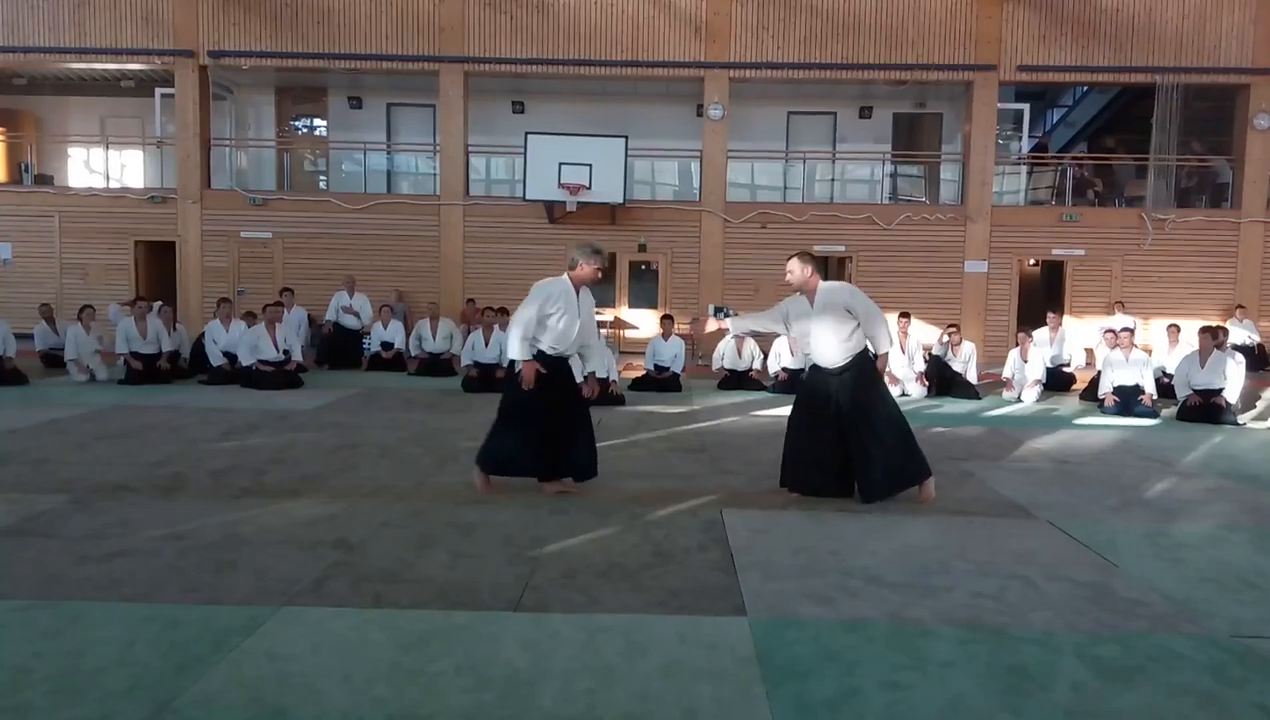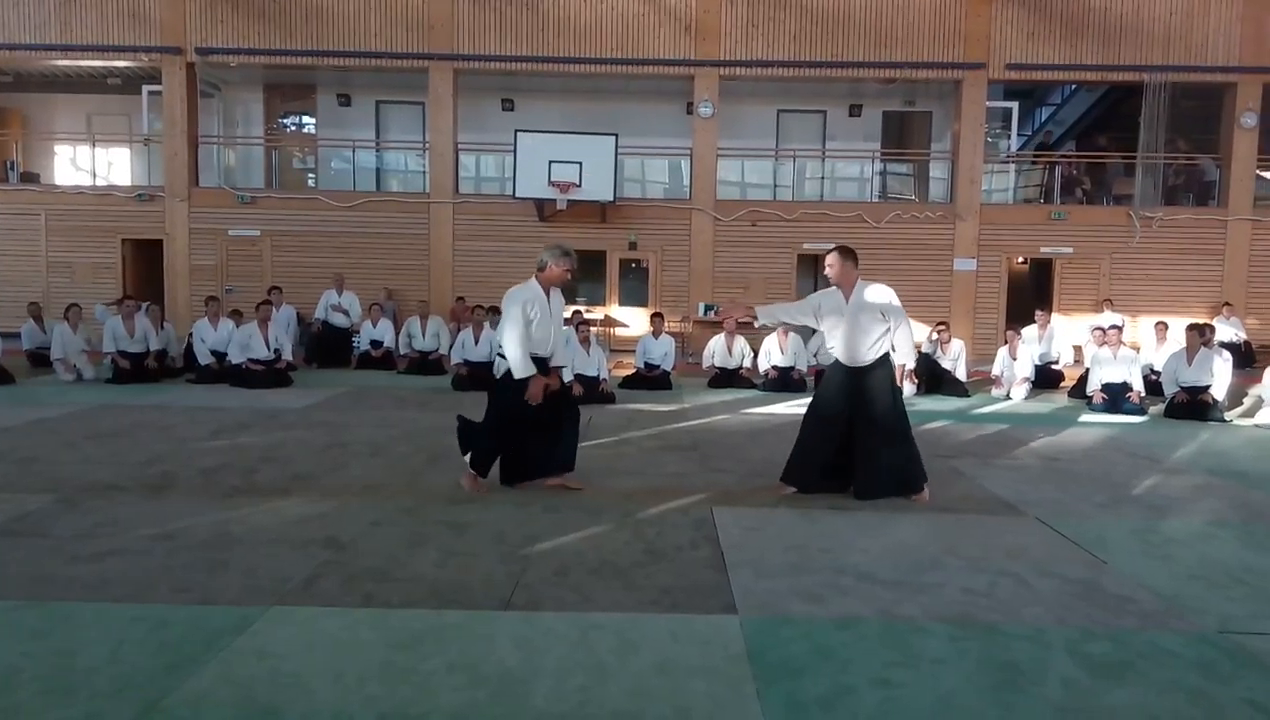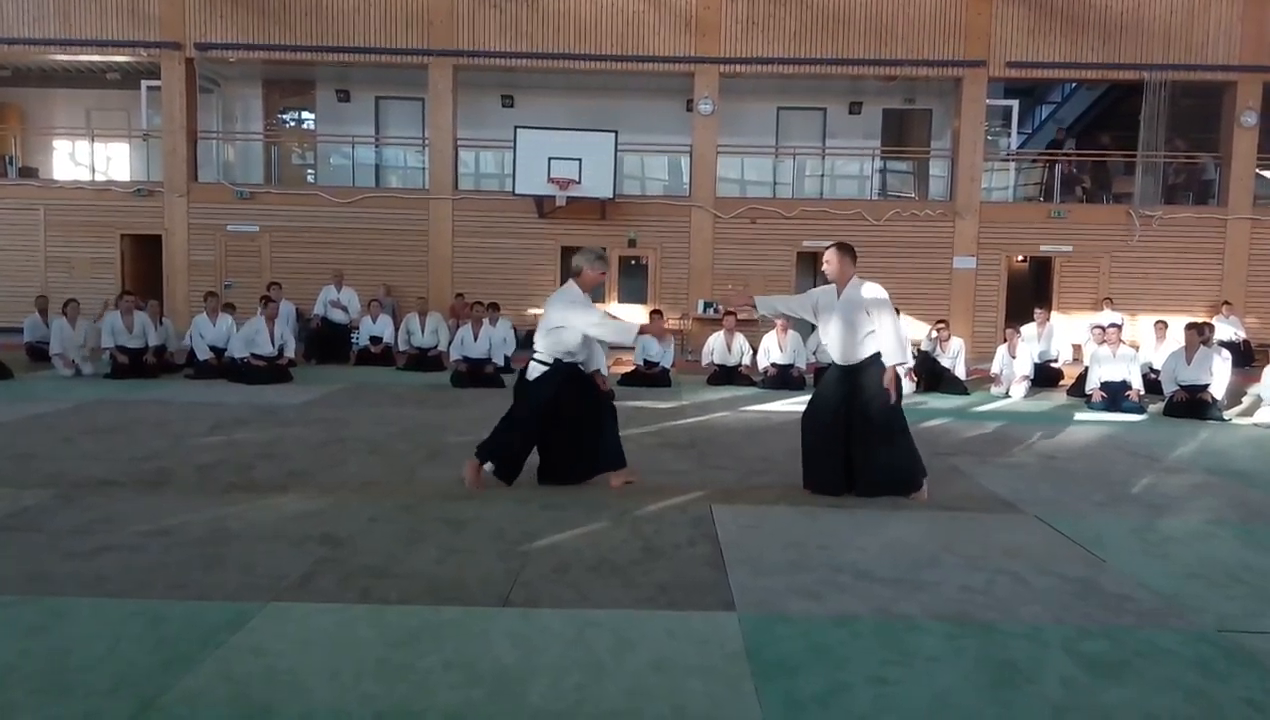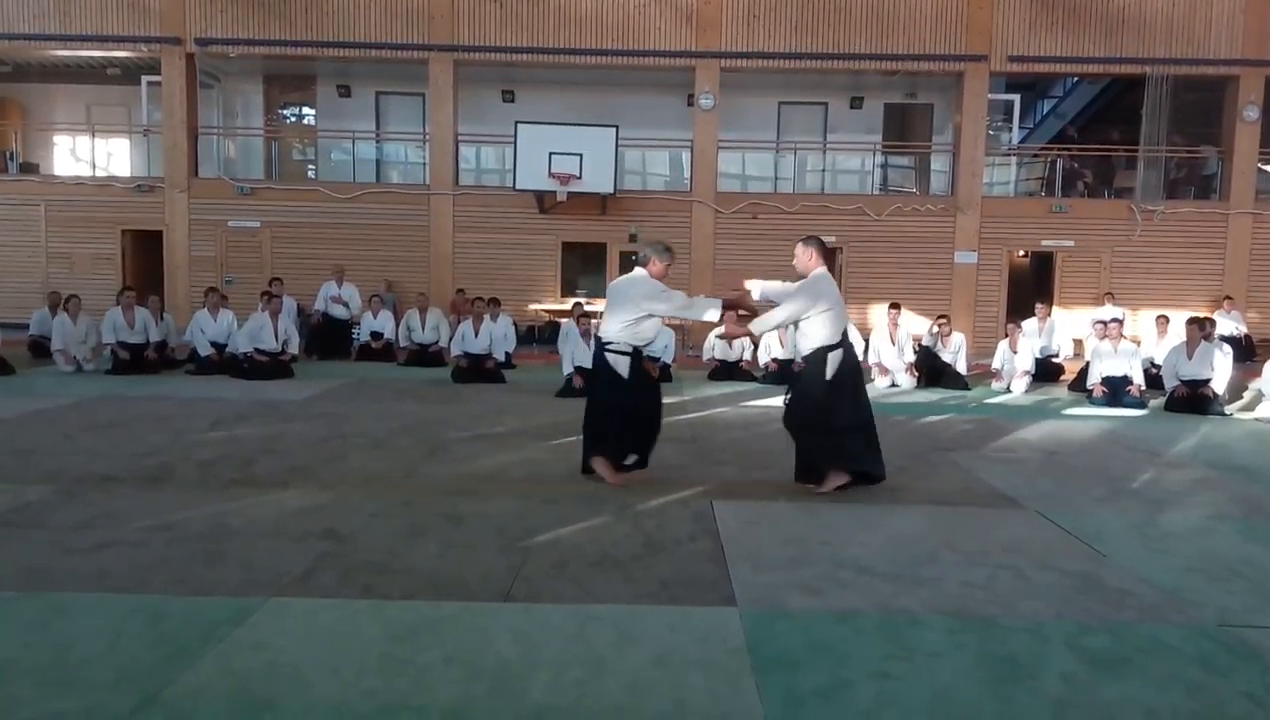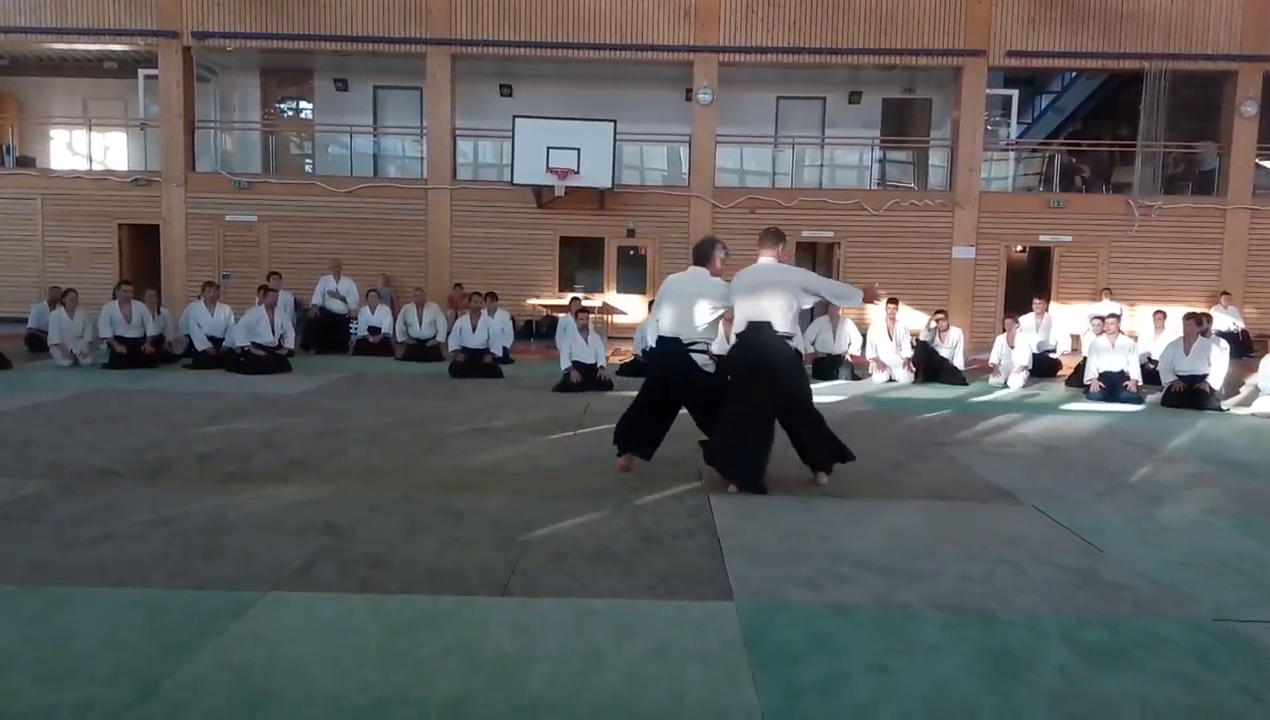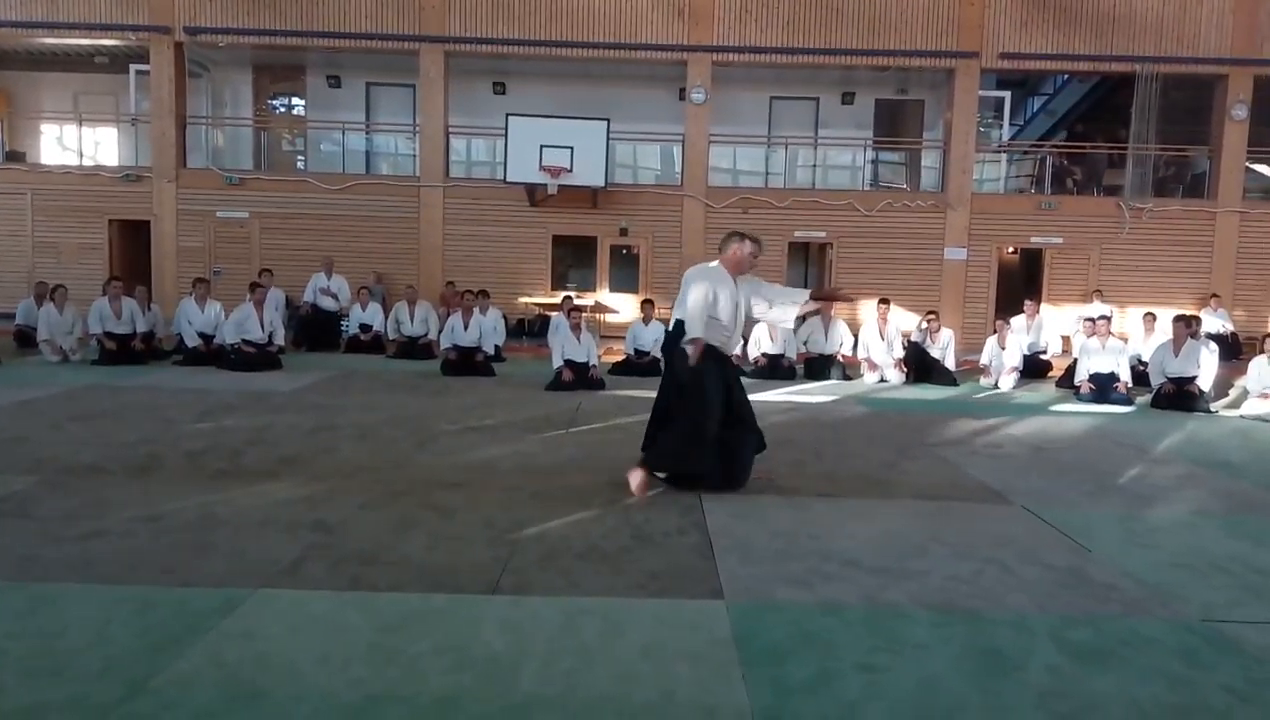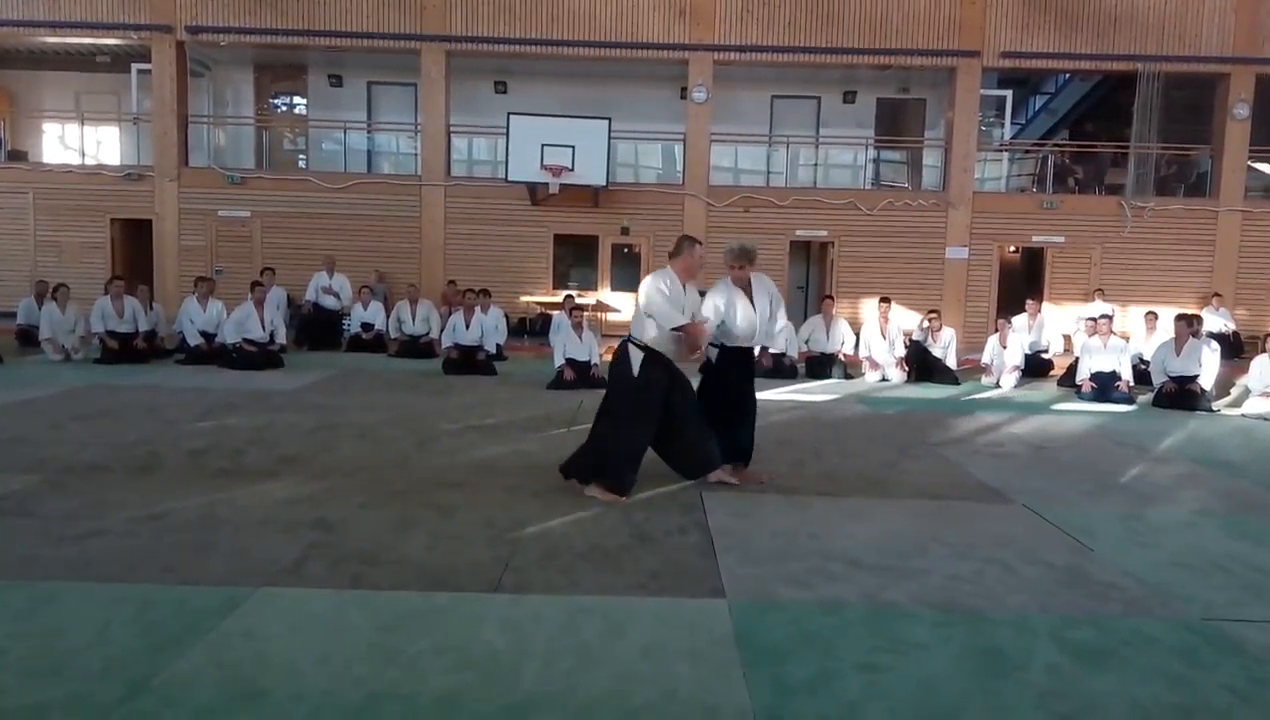
dt=0.3s
person 1, frame 1
left shoulder: (844, 292)
right shoulder: (791, 306)
left elbow: (874, 319)
right elbow: (761, 320)
left wrist: (881, 355)
right wrist: (721, 324)
left hip: (856, 370)
right hip: (822, 374)
left knee: (879, 426)
right knee: (806, 428)
left ankle: (921, 477)
right ankle: (811, 482)
person 1, frame 2
left shoulder: (881, 294)
right shoulder: (823, 299)
left elbow: (901, 328)
right elbow: (790, 311)
left wrist: (902, 364)
right wrist: (749, 311)
left hip: (877, 372)
right hip: (841, 371)
left knee: (889, 431)
right knee: (819, 424)
left ankle: (913, 484)
right ankle: (804, 480)
person 1, frame 3
left shoulder: (872, 292)
right shoulder: (822, 295)
left elbow: (890, 330)
right elbow: (789, 303)
left wrist: (892, 368)
right wrist: (750, 301)
left hip: (871, 371)
right hip: (839, 371)
left knee: (885, 430)
right knee: (819, 423)
left ankle: (913, 482)
right ankle: (827, 480)
person 1, frame 4
left shoulder: (816, 285)
right shoulder: (812, 283)
left elbow: (787, 312)
right elbow: (787, 292)
left wrist: (746, 328)
right wrist: (752, 286)
left hip: (830, 359)
right hip: (832, 357)
left knee: (809, 416)
left ankle: (839, 468)
person 1, frame 5
left shoulder: (741, 278)
right shoulder: (794, 275)
right elbow: (830, 288)
right wrist: (862, 294)
left hip: (749, 348)
right hip: (780, 350)
left knee: (742, 413)
right knee: (798, 409)
left ankle: (735, 474)
right ankle: (821, 467)
person 1, frame 6
left shoulder: (744, 284)
right shoulder: (704, 276)
left elbow: (772, 304)
right elbow: (694, 310)
left wrist: (816, 298)
right wrist: (697, 340)
left hip: (717, 359)
right hip: (695, 357)
left knee: (732, 418)
right knee: (697, 417)
left ankle: (723, 474)
right ankle: (645, 469)
person 1, frame 7
left shoulder: (690, 291)
right shoulder: (655, 282)
left elbow: (693, 322)
right elbow: (661, 311)
left wrist: (696, 338)
right wrist: (690, 328)
left hip: (661, 361)
right hip: (639, 360)
left knee: (685, 413)
right knee: (628, 422)
left ankle: (708, 469)
right ankle: (600, 481)
person 2, frame 1
left shoulder: (587, 297)
right shoulder: (546, 289)
left elbow: (590, 338)
right elbow: (519, 324)
left wrist: (590, 374)
right wrist: (525, 361)
left hip: (559, 366)
right hip: (535, 362)
left knee: (571, 417)
right knee: (522, 419)
left ankle: (553, 478)
right ankle: (485, 468)
person 2, frame 2
left shoulder: (557, 296)
right shoulder: (519, 296)
left elbow: (559, 336)
right elbow: (515, 342)
left wrist: (557, 370)
right wrist: (530, 378)
left hip: (540, 366)
right hip: (516, 369)
left knee: (563, 412)
right knee: (503, 423)
left ankle: (555, 473)
right ankle: (473, 470)
person 2, frame 3
left shoulder: (581, 298)
right shoulder: (566, 301)
left elbow: (589, 337)
right elbow: (600, 326)
left wrist: (596, 370)
right wrist: (646, 329)
left hip: (570, 370)
right hip: (546, 372)
left knee: (599, 412)
right knee: (524, 424)
left ankle: (616, 472)
right ankle: (478, 463)
person 2, frame 4
left shoulder: (621, 284)
right shoulder: (651, 289)
right elbow: (688, 307)
left wrist: (645, 358)
right wrist: (732, 303)
left hip: (612, 354)
right hip: (618, 358)
right knee: (642, 411)
left ankle: (616, 463)
right ankle: (602, 457)
person 2, frame 5
left shoulder: (670, 282)
right shoulder: (716, 286)
left elbow: (657, 318)
left hip: (660, 351)
right hip: (693, 358)
left knee: (650, 405)
right knee: (717, 406)
left ankle: (628, 454)
person 2, frame 6
left shoulder: (699, 272)
right shoulder: (732, 278)
left hip: (680, 340)
right hip: (697, 346)
left knee: (682, 402)
right knee: (724, 402)
person 2, frame 7
left shoulder: (765, 285)
right shoulder: (719, 291)
left elbow: (779, 318)
right elbow: (705, 323)
left wrist: (766, 347)
left hip: (746, 355)
right hip: (725, 357)
left knee: (731, 410)
right knee: (740, 409)
right ankle: (738, 465)
